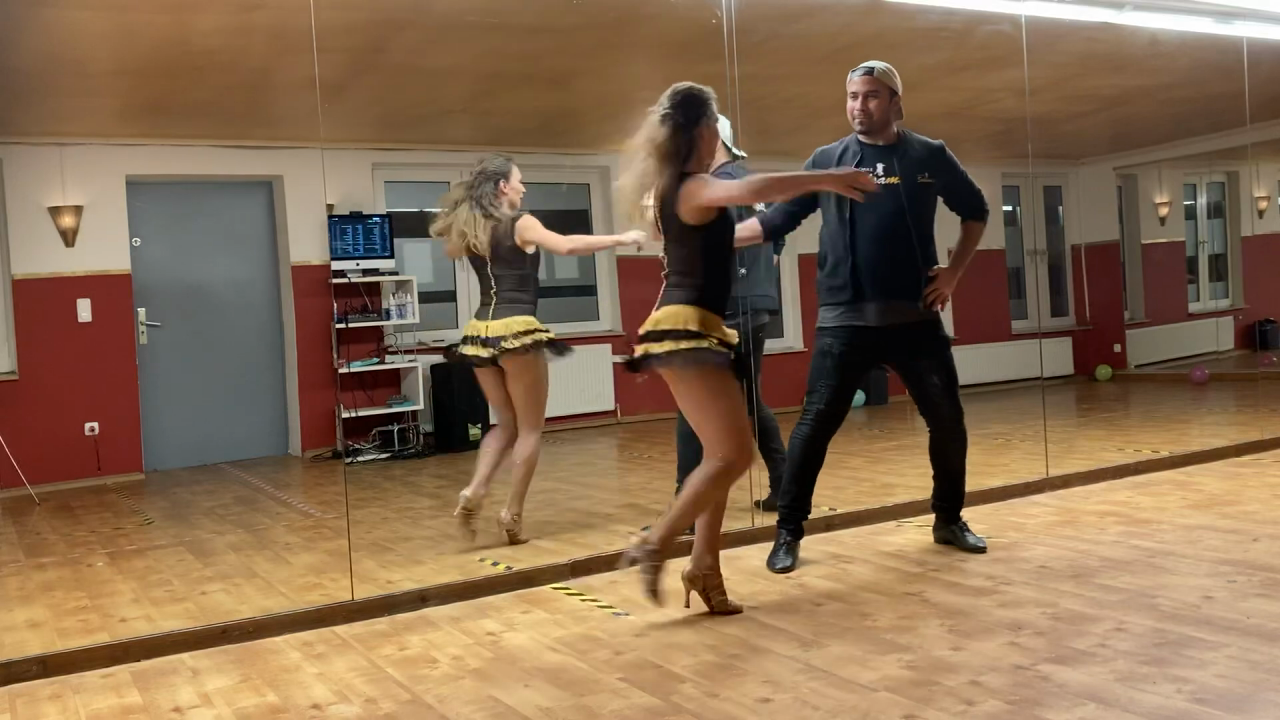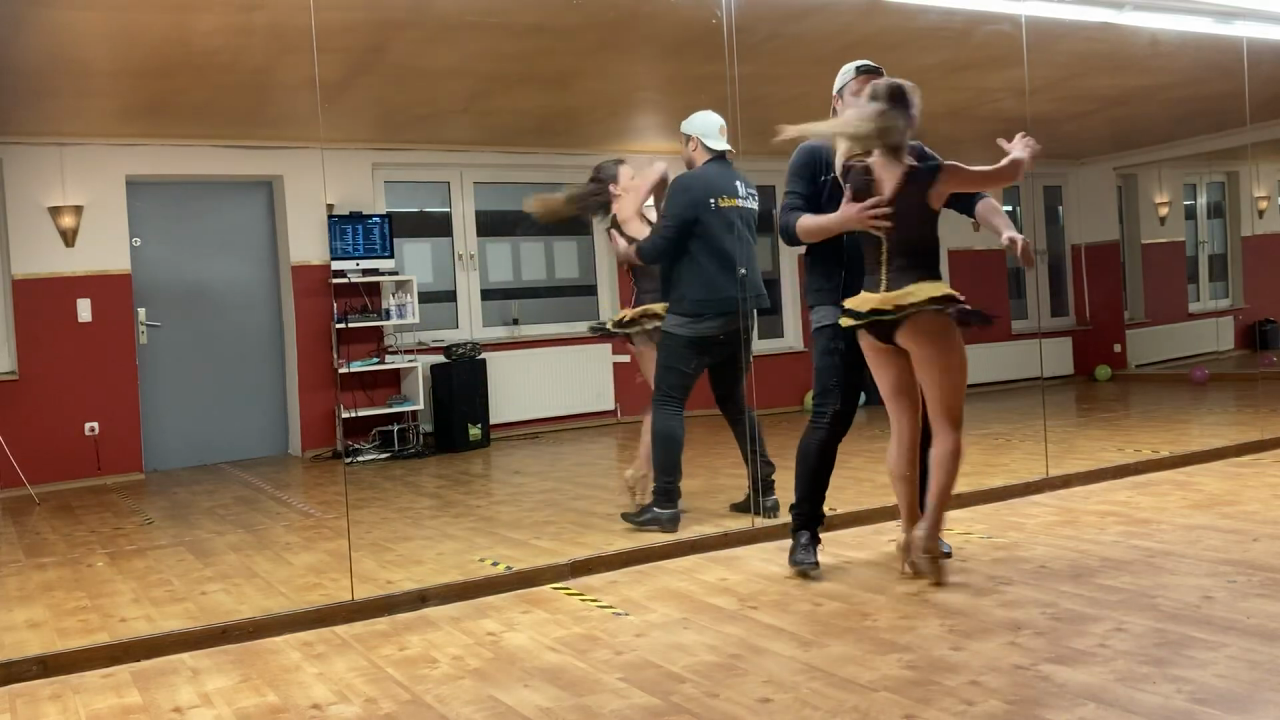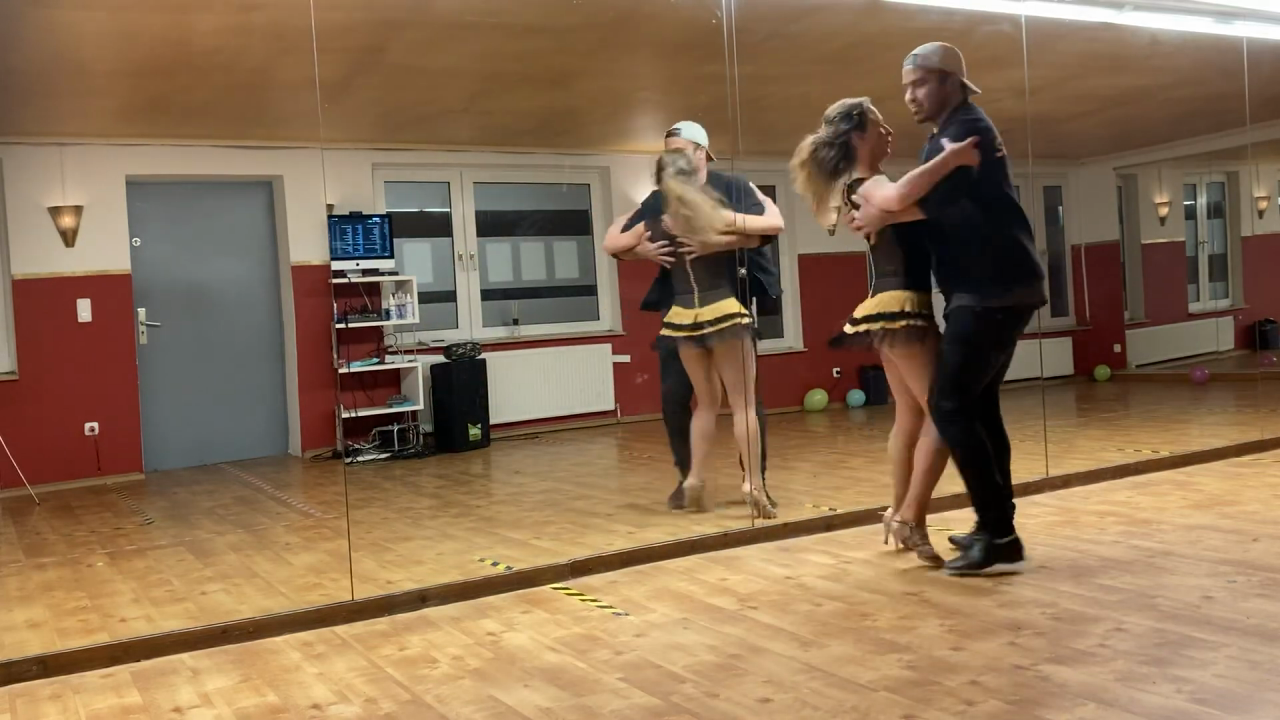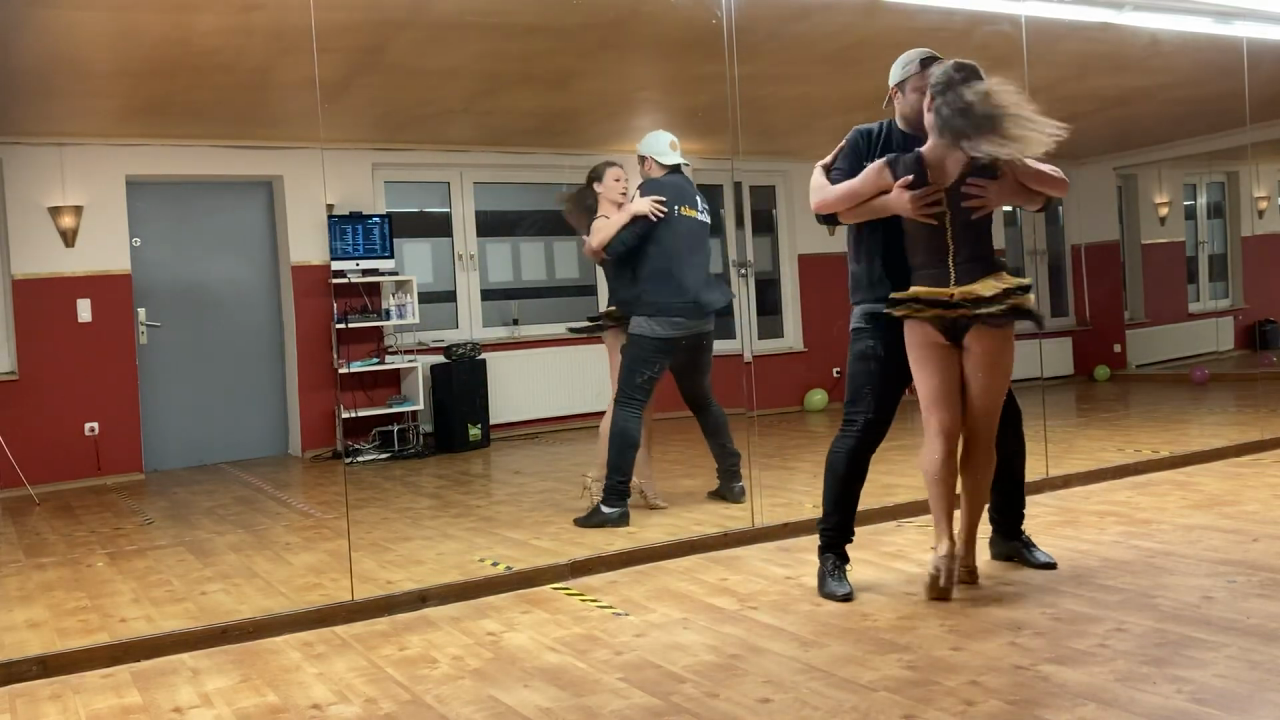
dt=1s
person 1, frame 1
left shoulder: (930, 155)
right shoulder: (827, 160)
left elbow: (975, 210)
right elbow: (777, 219)
left wrist: (955, 271)
left hip: (915, 315)
right hip: (845, 317)
left knee: (947, 419)
right knee: (816, 421)
left ankle: (948, 519)
right ankle: (789, 532)
person 1, frame 2
left shoulder: (912, 156)
right shoulder: (812, 155)
left elbow: (968, 196)
right elbow: (790, 224)
left wrist: (1006, 228)
right wrist: (841, 220)
right hip: (839, 310)
left knee: (925, 418)
right knee: (830, 417)
right ankle: (805, 531)
person 1, frame 3
left shoulder: (964, 131)
right shoulder: (962, 131)
left elbow: (941, 197)
right elbow: (946, 198)
left wrist: (879, 217)
right wrist: (880, 208)
left hip: (986, 293)
right hip: (1007, 289)
left knee: (950, 405)
right knee: (978, 406)
left ankle: (996, 532)
right ankle: (996, 525)
person 1, frame 4
right shoulder: (867, 142)
left elbow: (1039, 191)
right elbow: (824, 202)
left wrist: (1009, 190)
right wrist: (894, 204)
right hip: (884, 312)
left knee: (1003, 417)
right knee: (862, 428)
left ankle: (1008, 534)
right ankle: (831, 555)
person 2, frame 1
left shoulder: (674, 188)
right shoulder: (696, 187)
right elbow: (747, 190)
right wrist: (828, 178)
left hip: (688, 333)
right hip: (687, 333)
left knee: (731, 452)
right knee: (732, 456)
left ankle: (704, 569)
right ankle: (656, 543)
person 2, frame 2
left shoulder: (852, 173)
right shoulder: (931, 176)
left elbow: (843, 142)
right elbow: (1005, 175)
right wrist: (1020, 150)
left hip: (875, 315)
right hip: (924, 312)
left knee: (903, 428)
right knee: (948, 427)
left ankle: (912, 534)
right ankle: (927, 531)
person 2, frame 3
left shoulder: (865, 186)
right shoulder: (868, 187)
left elbow: (902, 198)
right elbow: (899, 197)
right wrist: (949, 157)
left hip: (894, 310)
right hip: (901, 311)
left knee: (910, 416)
left ankle: (899, 514)
right ankle: (911, 520)
person 2, frame 4
left shoulder: (898, 167)
right shoulder: (994, 165)
left elbow: (825, 203)
right elbow: (1059, 185)
left wrist: (822, 167)
left hip: (929, 311)
right hip: (988, 309)
left knee: (941, 430)
right knee: (981, 433)
left ankle: (945, 546)
right ankle: (967, 551)
person 3, frame 1
left shoulder: (724, 181)
right shoulder: (747, 182)
right elbow: (776, 240)
left hip: (722, 312)
right hip: (754, 310)
right knee: (750, 402)
right ankle: (784, 488)
person 3, frame 2
left shoulder: (689, 184)
right shoulder: (745, 187)
left elbow: (661, 246)
left wrist: (630, 249)
left hip: (696, 314)
right hip: (738, 312)
left knee: (668, 404)
right knee: (734, 403)
left ankle: (664, 504)
right ankle: (763, 492)
person 3, frame 3
left shoulder: (735, 189)
right shoulder: (660, 201)
left elbow: (773, 223)
right elbow: (615, 241)
left wrist: (718, 240)
right wrist: (643, 250)
right knee: (674, 398)
left ankle: (755, 483)
right ankle: (687, 476)
person 3, frame 4
left shoulder: (653, 190)
right shoulder: (699, 199)
left elbow: (616, 248)
left wrist: (597, 246)
left hip: (659, 319)
right hip: (700, 318)
left knee: (629, 405)
right knee: (702, 401)
left ankle: (614, 504)
right ankle: (732, 481)
person 4, frame 1
left shoulder: (471, 229)
right shoulder: (522, 224)
left elbow: (445, 232)
right elbow: (563, 245)
right wrist: (621, 238)
left hip: (480, 335)
right hip: (515, 334)
left knee: (507, 425)
right knee: (529, 429)
left ankle: (473, 492)
right ankle: (512, 515)
person 4, frame 2
left shoulder: (634, 218)
right shoulder: (629, 215)
right elbow: (657, 170)
left hip: (645, 320)
right hip: (656, 319)
left ankle: (642, 472)
right ankle: (641, 472)
person 4, frame 3
left shoulder: (658, 227)
right shoulder: (717, 218)
left hip: (684, 319)
right hip: (724, 314)
left knee: (707, 406)
right knee: (743, 405)
left ankle: (696, 480)
right ankle: (753, 486)
person 4, frame 4
left shoulder: (631, 220)
right shoulder: (601, 223)
right elbow: (596, 243)
right wrist: (633, 210)
right hip: (620, 321)
left ankle: (643, 479)
right ankle: (598, 480)
